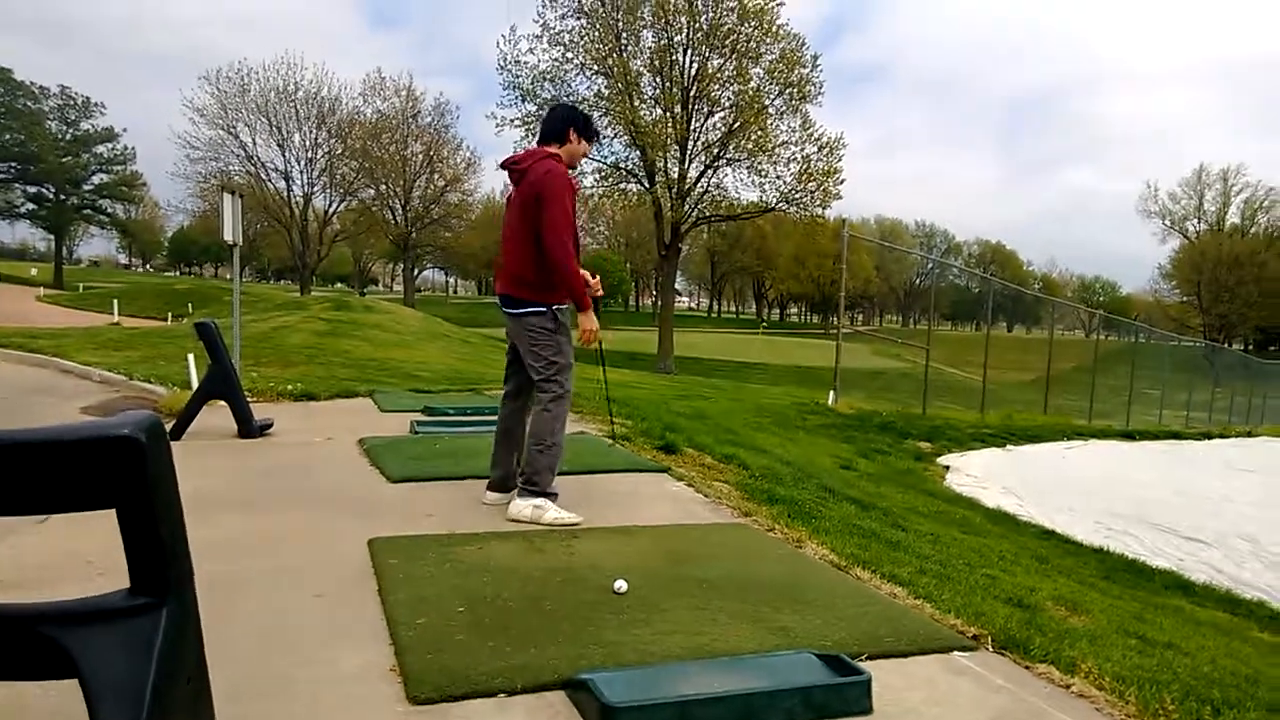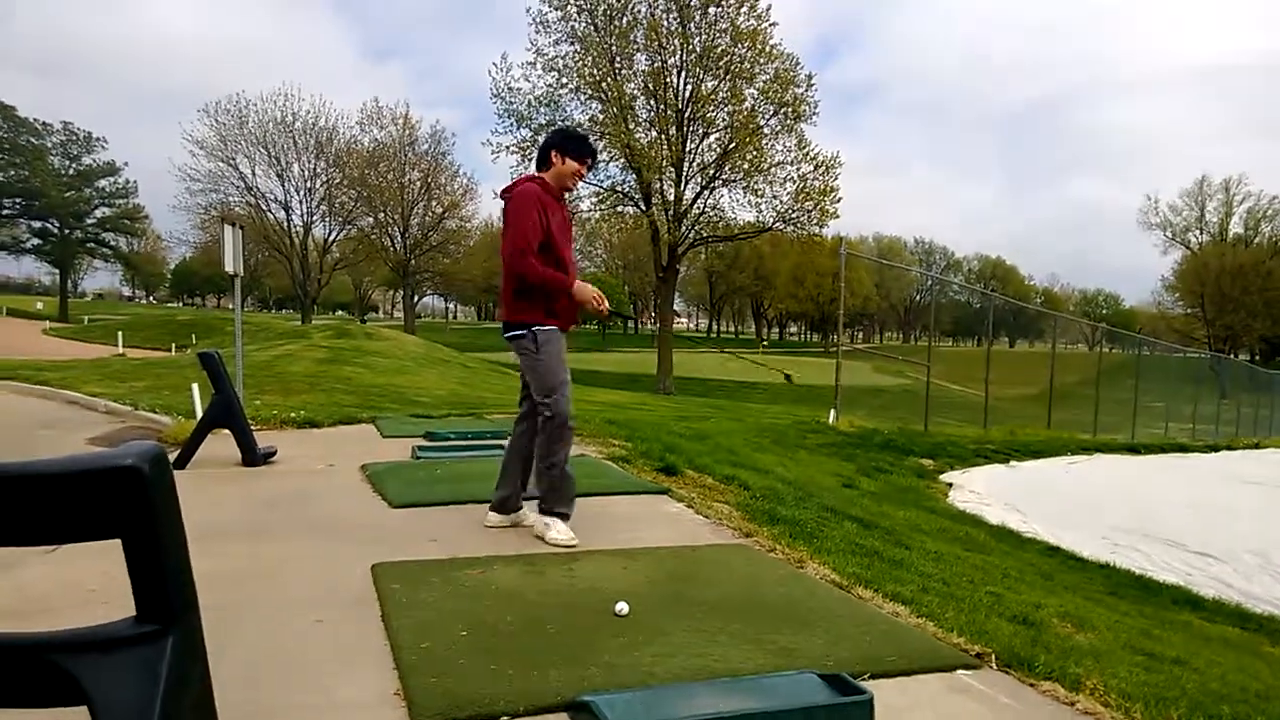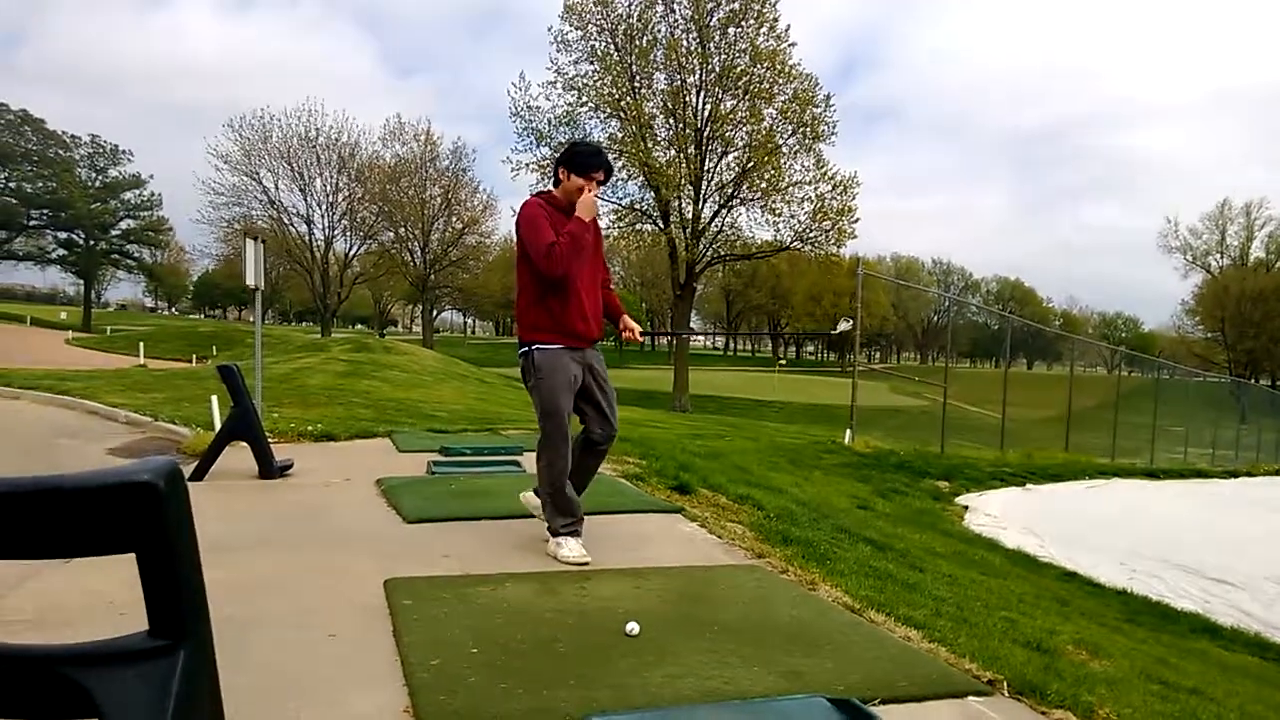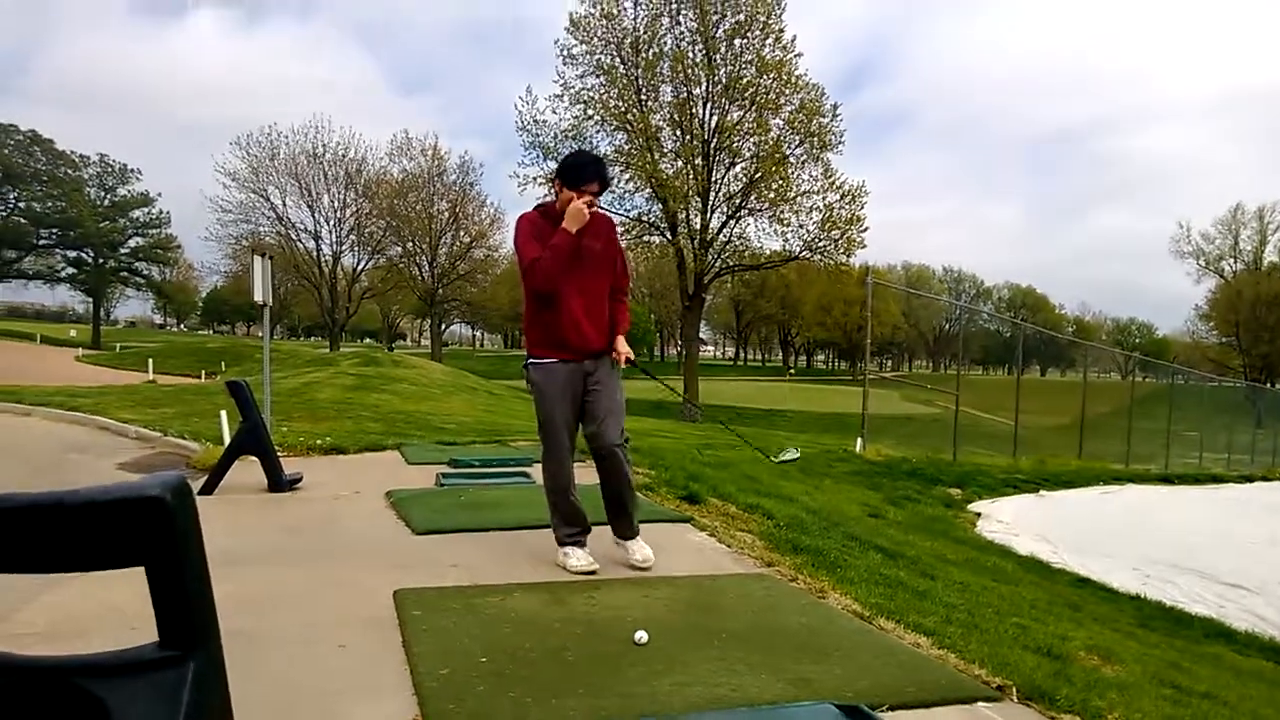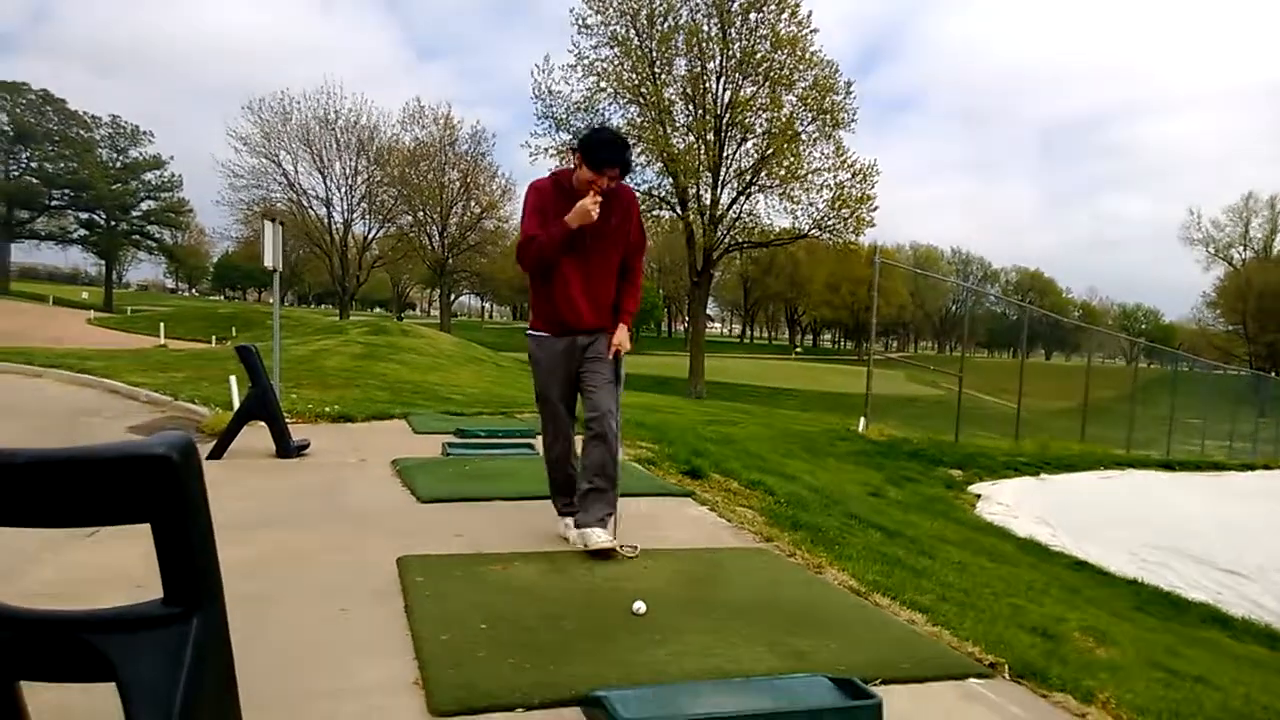
dt=0.3s
person 1, frame 1
left shoulder: (525, 175)
right shoulder: (554, 176)
right elbow: (558, 247)
left wrist: (577, 275)
right wrist: (585, 306)
left hip: (515, 299)
right hip: (539, 304)
left knee: (518, 391)
right knee: (554, 392)
left ankle: (502, 484)
right ankle: (533, 495)
person 1, frame 2
left shoulder: (559, 204)
right shoulder: (527, 195)
right elbow: (520, 263)
left wrist: (582, 291)
right wrist: (574, 287)
left hip: (548, 325)
right hip: (533, 325)
left knee: (533, 415)
right knee: (557, 414)
left ankle: (505, 505)
right ankle: (553, 512)
person 1, frame 3
left shoulder: (587, 221)
right shoulder: (534, 211)
right elbow: (554, 264)
left wrist: (619, 315)
right wrist: (580, 221)
left hip: (586, 345)
right hip: (547, 346)
left knee: (604, 430)
right knee: (557, 437)
left ankle: (546, 496)
right ankle: (562, 530)
person 1, frame 4
left shoulder: (604, 227)
right shoulder: (532, 224)
left elbow: (618, 289)
right elbow: (539, 279)
left wrist: (621, 335)
right wrist: (568, 230)
left hip: (601, 358)
right hip: (550, 360)
left knee: (611, 444)
right knee: (559, 454)
left ankle: (627, 533)
right ankle: (570, 540)
person 1, frame 5
left shoulder: (625, 202)
right shoulder: (542, 192)
left elbow: (632, 269)
right elbow: (527, 257)
left wrist: (624, 324)
right wrist: (569, 223)
left hip: (602, 334)
right hip: (550, 333)
left knee: (603, 419)
right knee: (557, 428)
left ankle: (595, 520)
right ankle: (568, 512)
